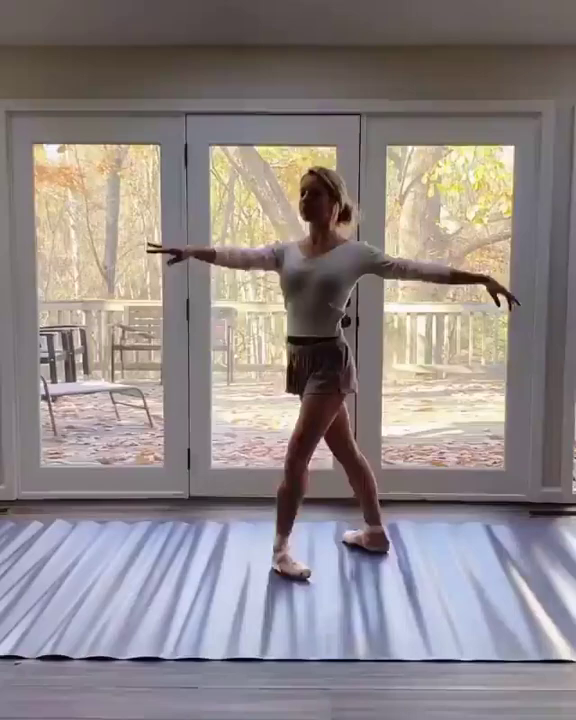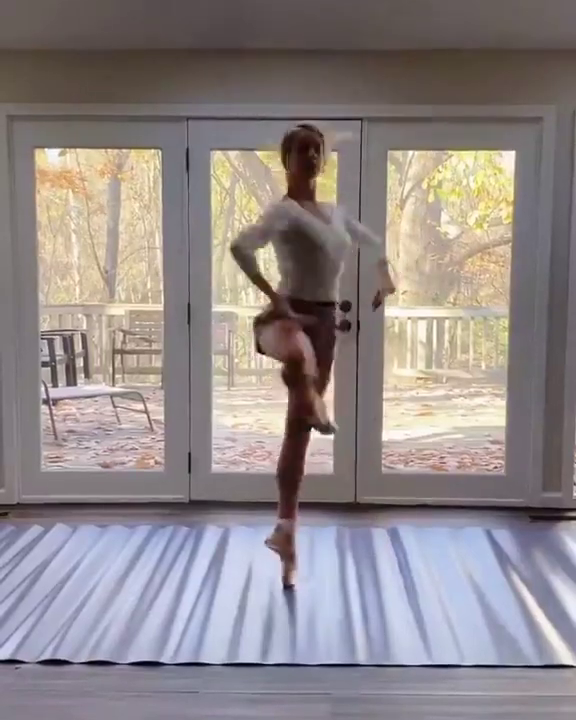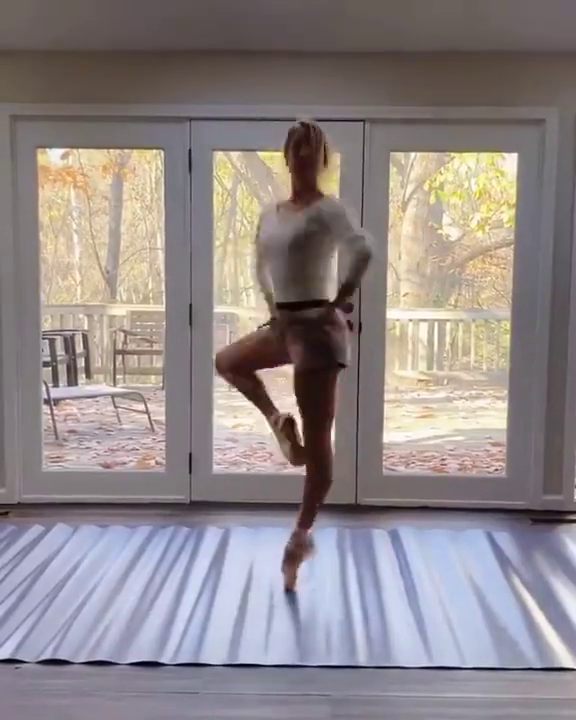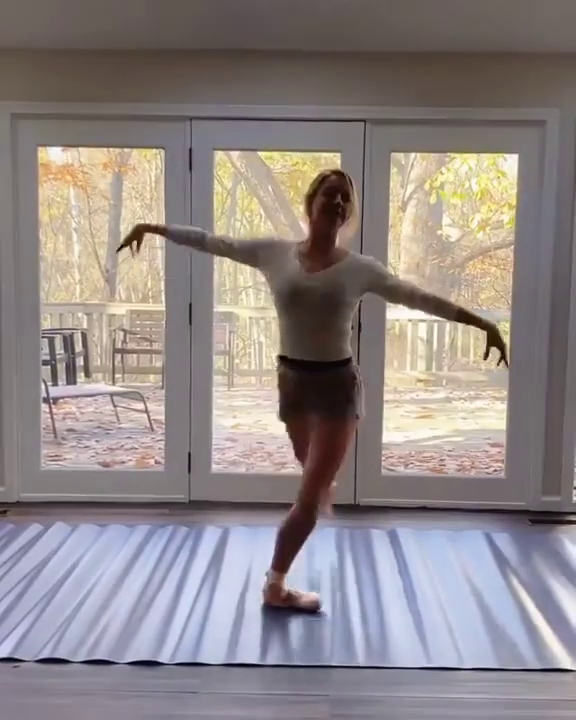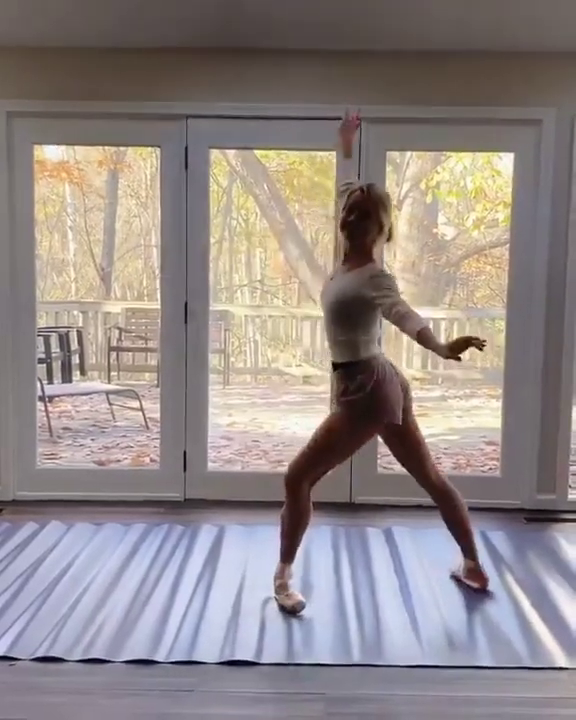
dt=0.7s
person 1, frame 1
left shoulder: (356, 253)
right shoulder: (287, 251)
left elbow: (418, 269)
right elbow: (240, 257)
left wrist: (483, 278)
right wrist: (188, 251)
left hip: (329, 359)
right hip: (300, 358)
left knee: (296, 457)
right knee: (346, 450)
left ankle: (281, 547)
right ankle: (375, 530)
person 1, frame 2
left shoulder: (336, 213)
right shoulder: (281, 210)
left elbow: (374, 245)
right elbow: (240, 246)
left wrist: (385, 278)
right wrist: (275, 299)
left hip: (323, 324)
right hip: (288, 318)
left knee: (298, 434)
left ankle: (285, 527)
person 1, frame 3
left shoulder: (330, 207)
right shoulder: (275, 211)
left elbow: (365, 249)
left wrist: (336, 305)
right wrist: (275, 303)
left hip: (314, 327)
right hip: (285, 323)
left knee: (319, 448)
left ankle: (301, 536)
right ankle: (282, 422)
person 1, frame 4
left shoulder: (361, 268)
right shoulder: (275, 252)
left elbow: (420, 297)
right elbow: (210, 240)
left wrist: (484, 324)
right wrist: (154, 228)
left hip: (339, 383)
right hip: (294, 376)
left knee: (310, 496)
right knee: (309, 459)
left ankle: (276, 584)
person 1, frame 5
left shoulder: (373, 277)
right shoulder: (349, 261)
left elbow: (405, 316)
right elbow: (349, 203)
left wrist: (439, 347)
right wrist: (346, 151)
left hip: (369, 387)
right hip: (378, 385)
left knee: (297, 480)
right knee: (428, 477)
left ankle: (284, 571)
right ankle: (472, 562)
